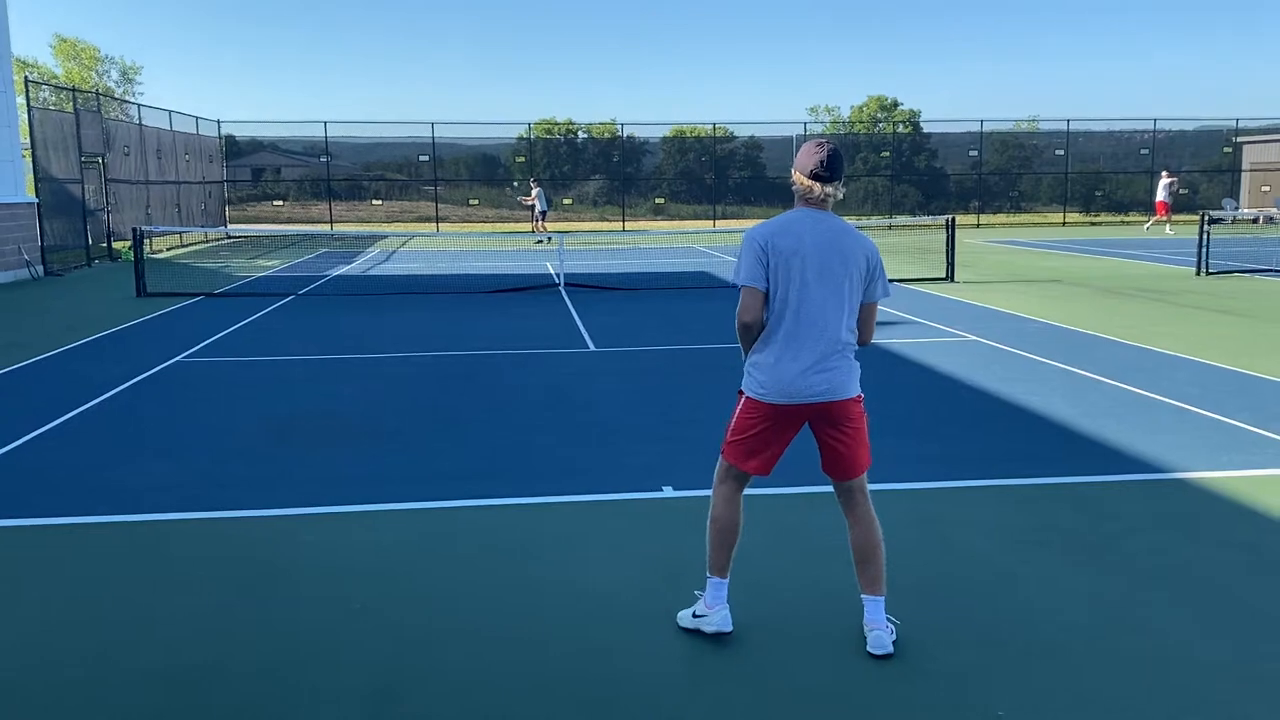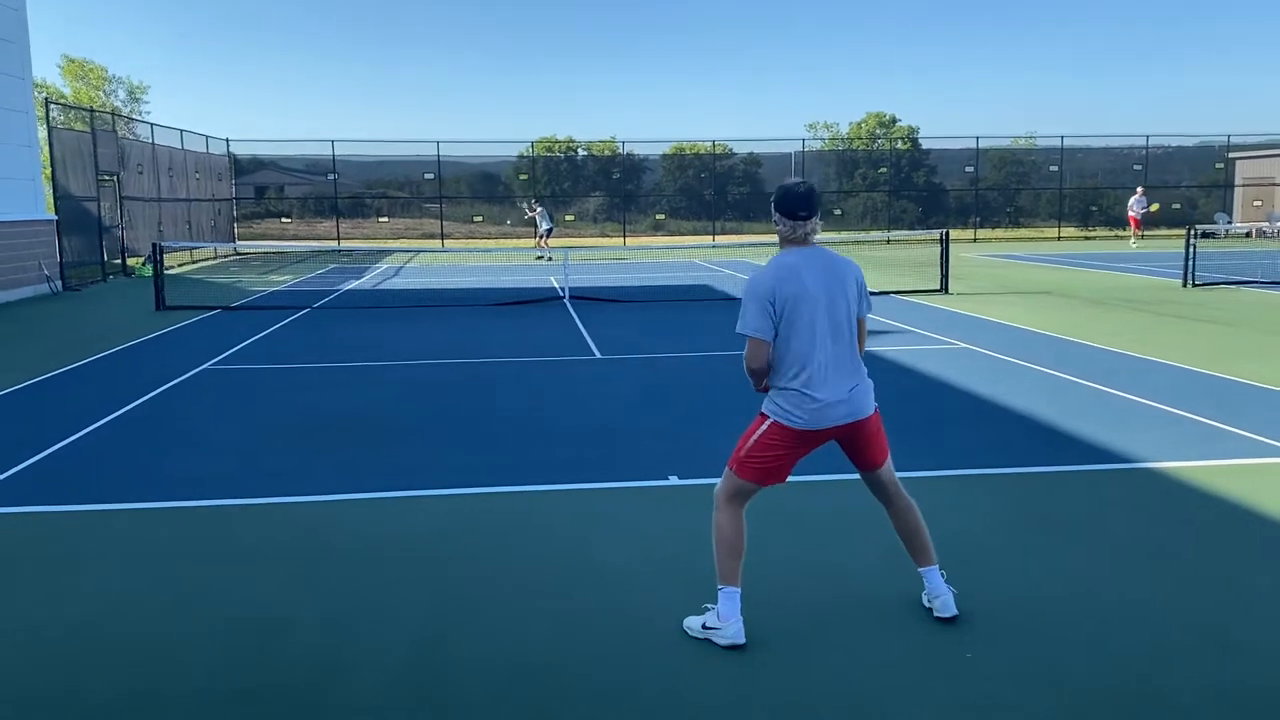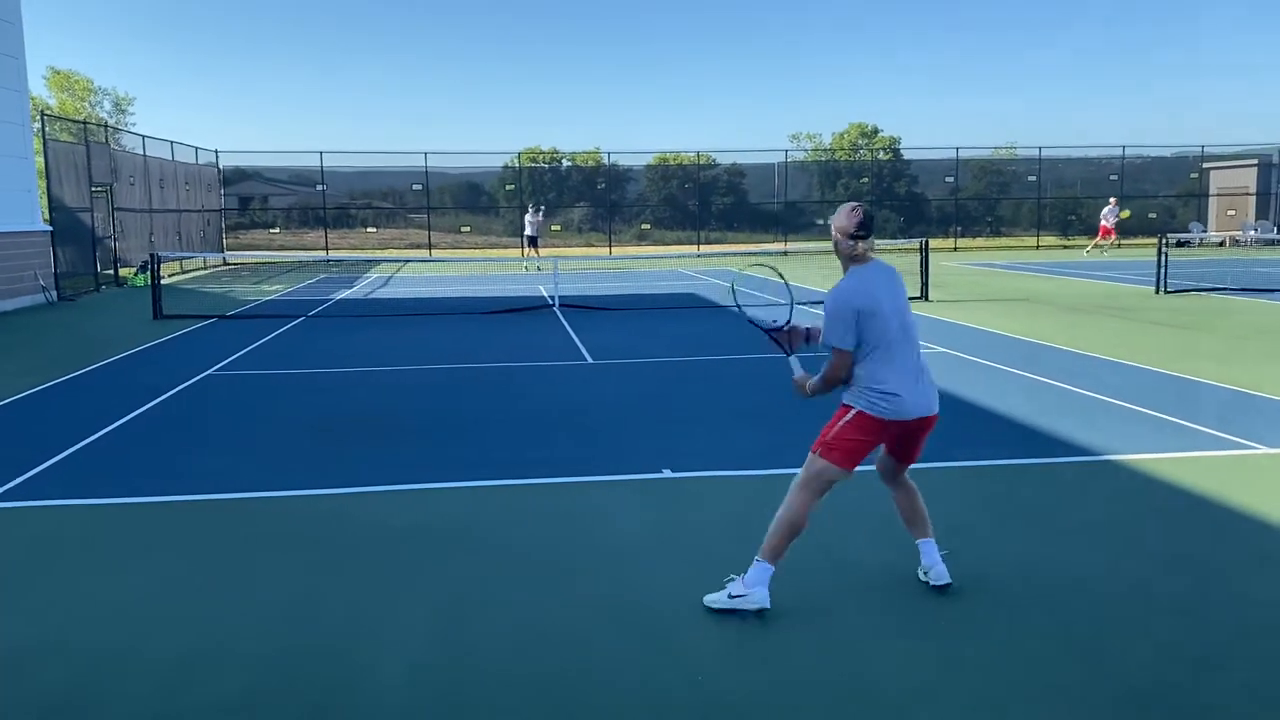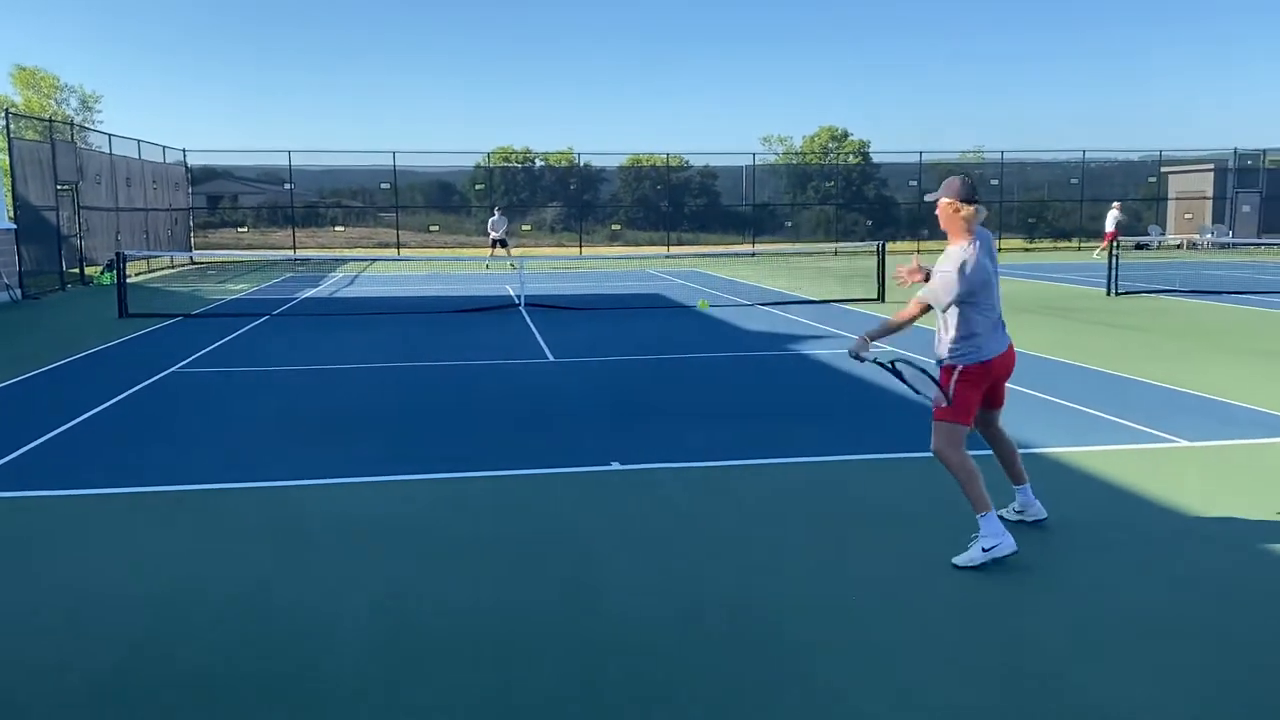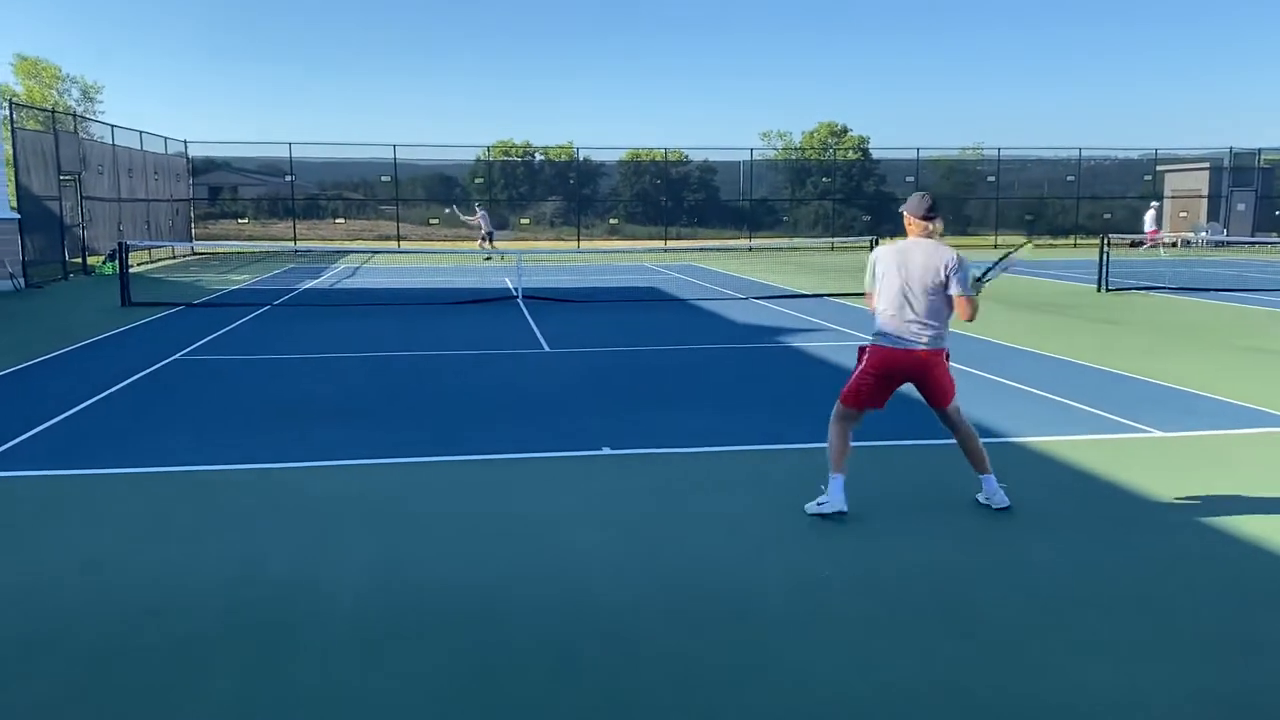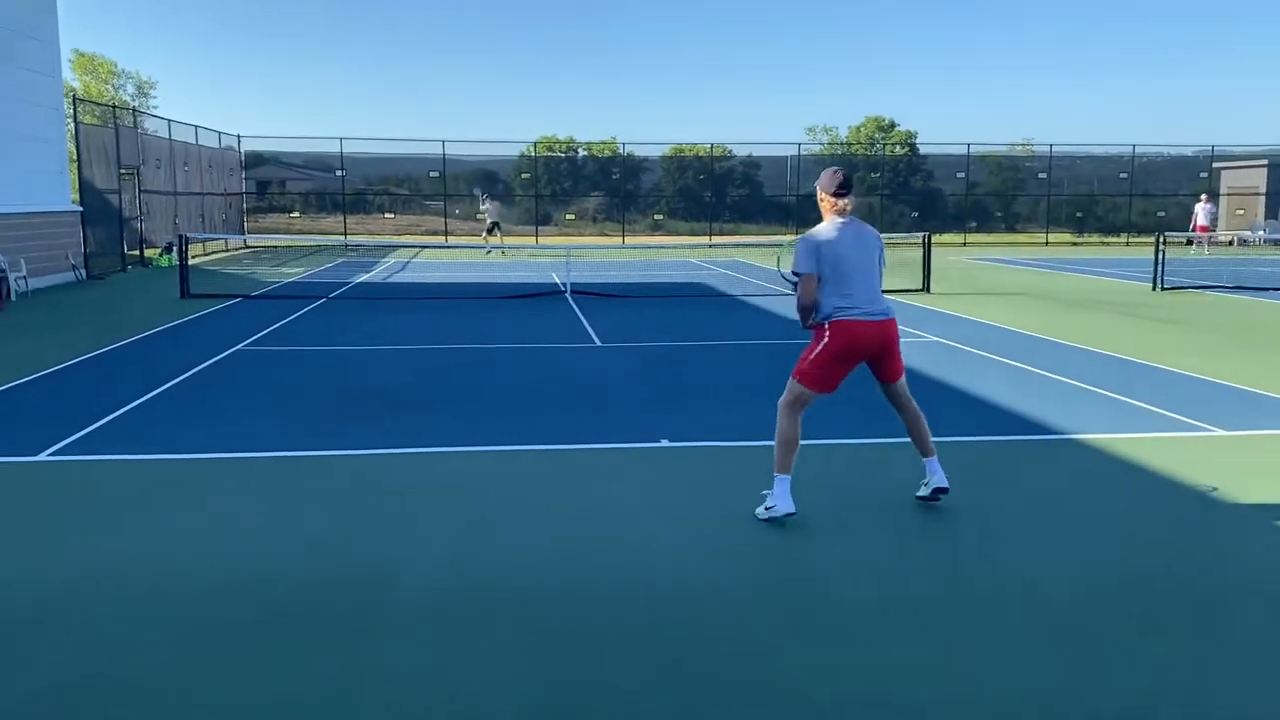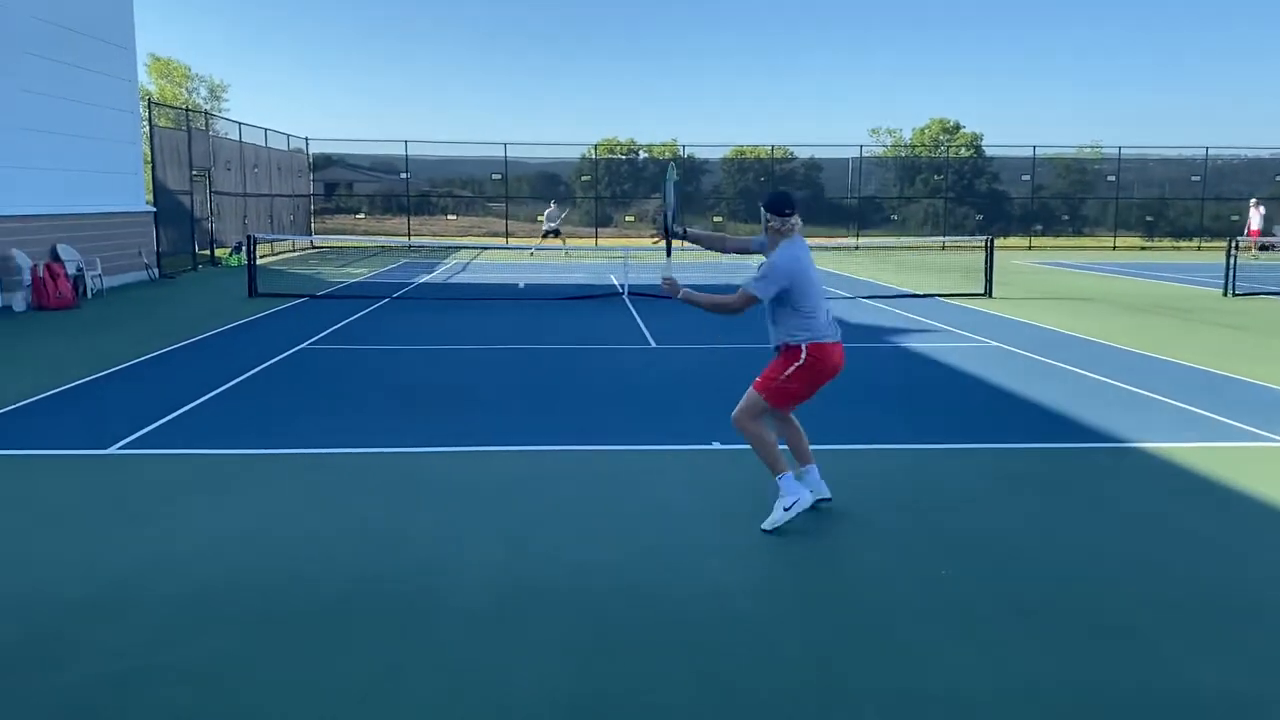
dt=0.7s
person 1, frame 1
left shoulder: (764, 236)
right shoulder: (863, 246)
left elbow: (749, 316)
right elbow: (865, 334)
left hip: (771, 386)
right hip: (839, 388)
left knee: (728, 484)
right knee: (856, 500)
left ankle: (714, 603)
right ankle: (877, 624)
person 1, frame 2
left shoulder: (764, 281)
right shoulder: (849, 270)
left elbow: (756, 363)
right elbow: (859, 343)
left wrist: (764, 385)
left hip: (795, 413)
right hip: (857, 405)
left knee: (727, 498)
right knee: (890, 489)
left ankle: (727, 616)
right ankle: (938, 591)
person 1, frame 3
left shoulder: (843, 294)
right shoulder: (887, 276)
left elbow: (841, 370)
left wrist: (811, 387)
right wrist: (811, 333)
left hip: (876, 406)
right hip: (925, 405)
left knee: (807, 487)
right knee: (894, 473)
left ankle: (754, 584)
right ankle: (933, 563)
person 1, frame 4
left shoulder: (957, 262)
right shoulder: (981, 242)
left elbow: (914, 311)
left wrist: (869, 337)
right wrist: (924, 272)
left hip: (965, 363)
right hip: (998, 355)
left knee: (946, 447)
right knee: (990, 428)
left ankle: (993, 535)
right ankle: (1028, 502)
person 1, frame 5
left shoulder: (881, 254)
right shoulder: (950, 258)
right elbow: (966, 313)
right wrist: (972, 293)
left hip: (883, 353)
right hip: (929, 355)
left knee: (841, 419)
right knee: (954, 419)
left ankle: (835, 493)
right ankle: (992, 490)
person 1, frame 6
left shoulder: (812, 239)
right shoulder: (872, 235)
left elbow: (806, 299)
left wrist: (808, 321)
left hip: (842, 332)
right hip: (884, 326)
left knee: (789, 407)
right knee: (902, 400)
left ankle: (780, 496)
right ankle: (935, 476)
person 1, frame 7
left shoulder: (781, 262)
right shoulder: (792, 246)
left elbow: (735, 304)
right elbow: (735, 243)
left wrist: (682, 293)
right wrist: (682, 233)
left hip: (810, 352)
right hip: (823, 349)
left knee: (744, 417)
right knee: (775, 409)
left ankle: (791, 491)
right ankle: (813, 485)
